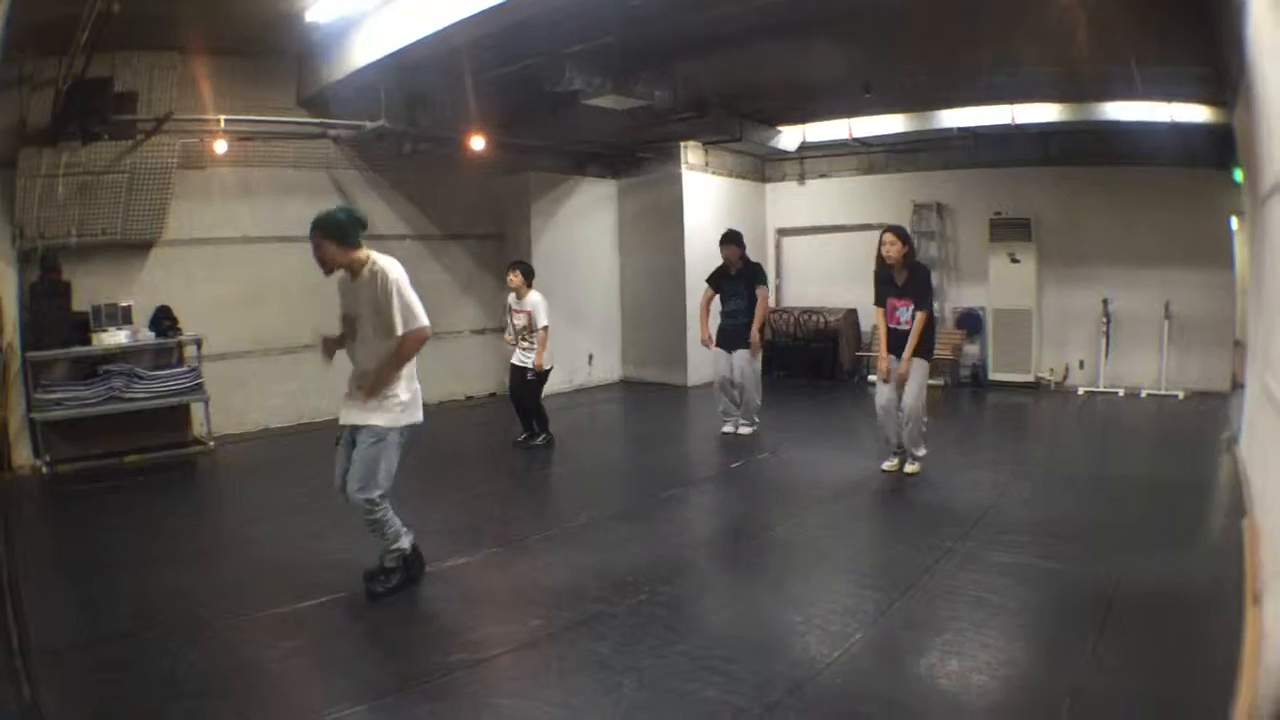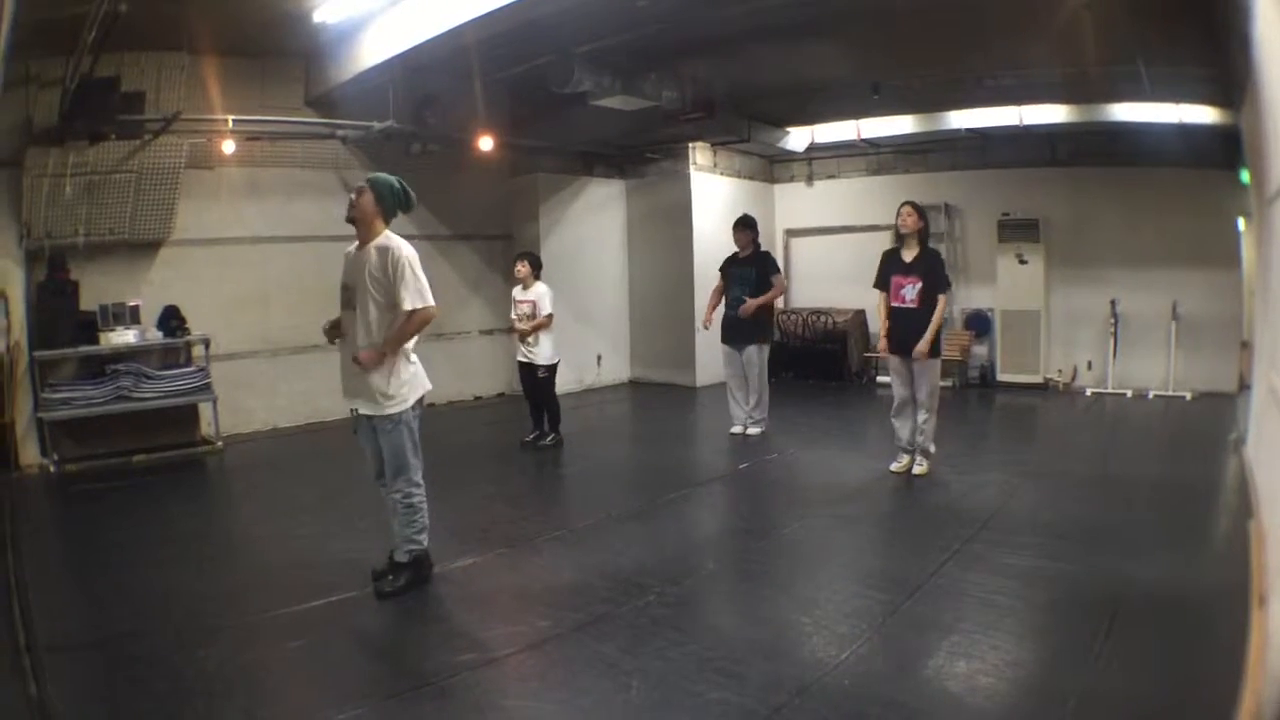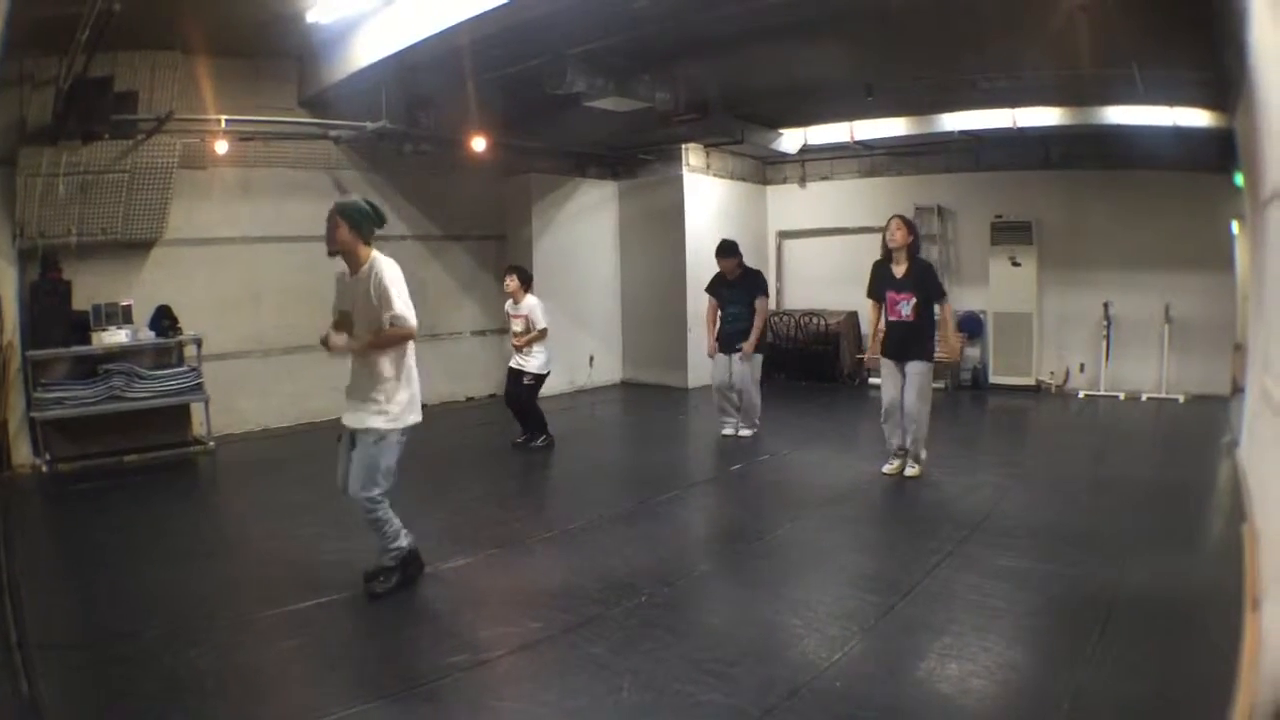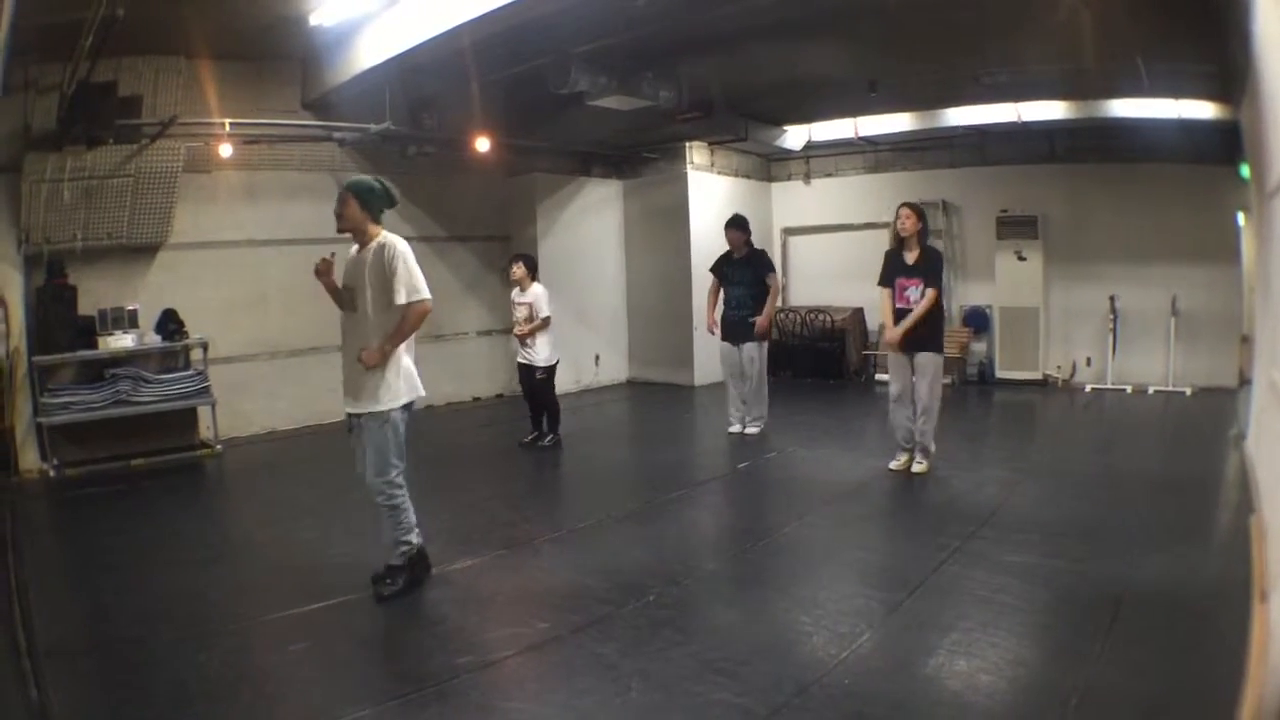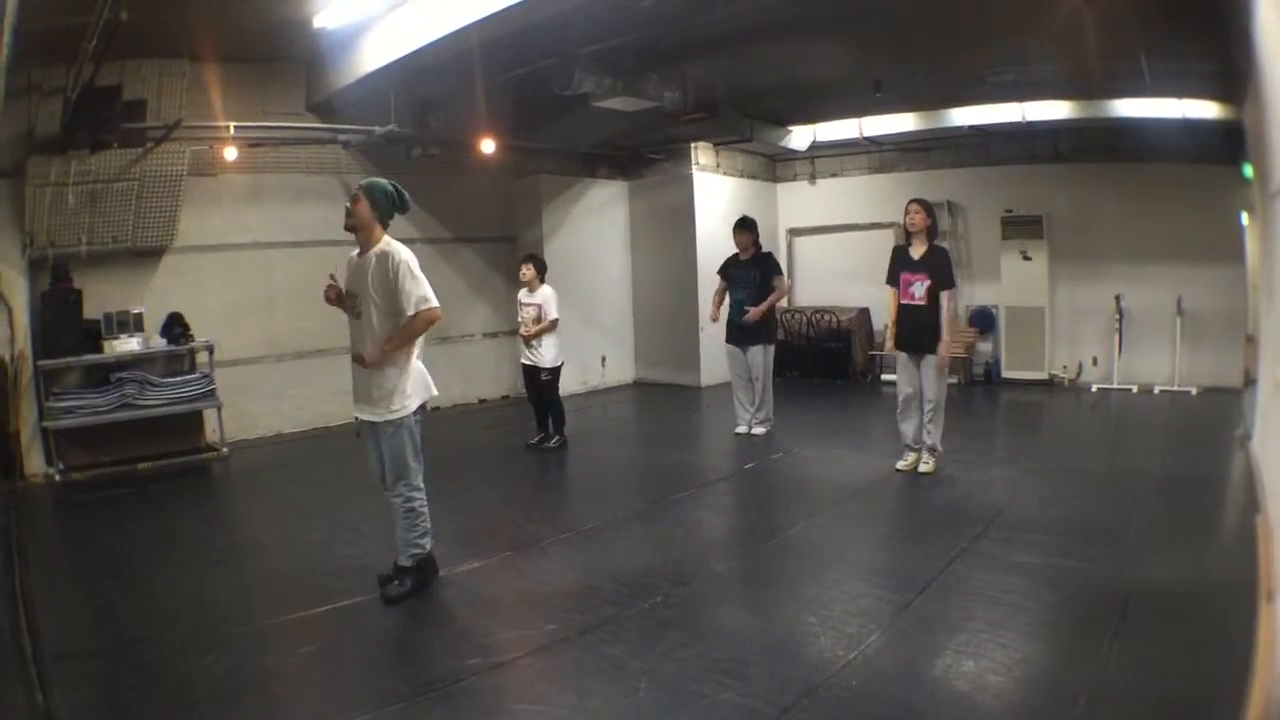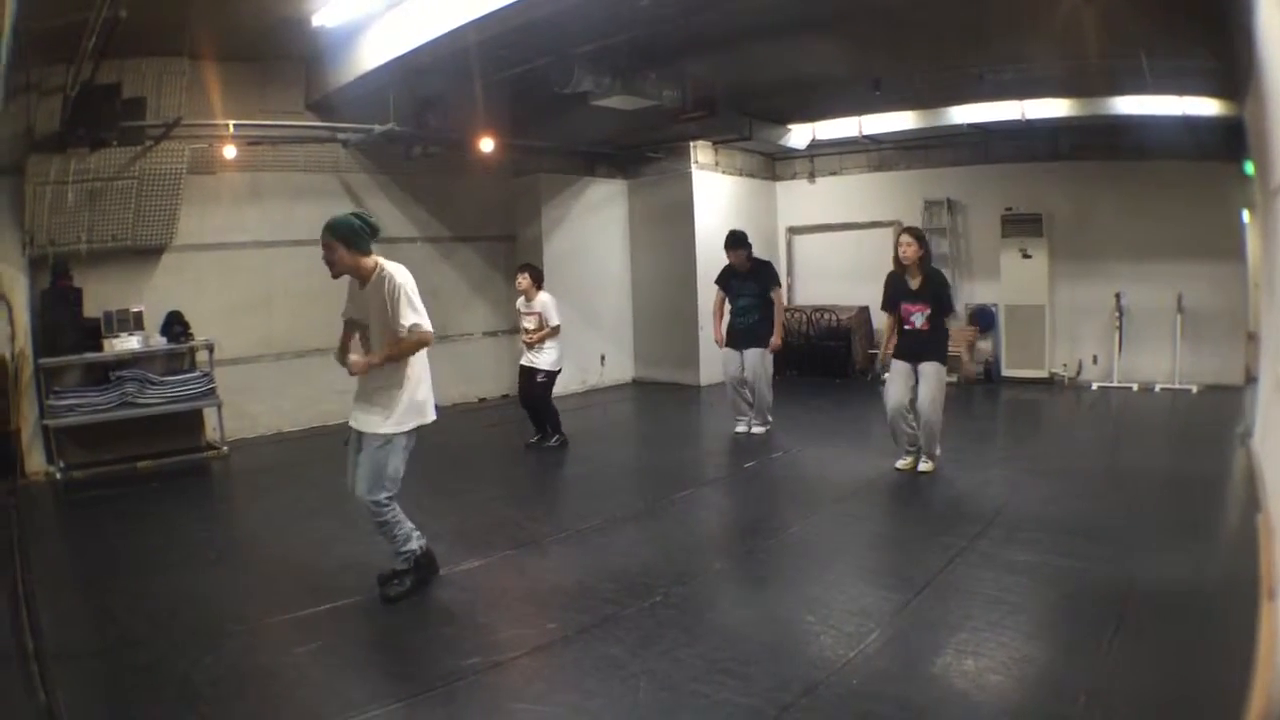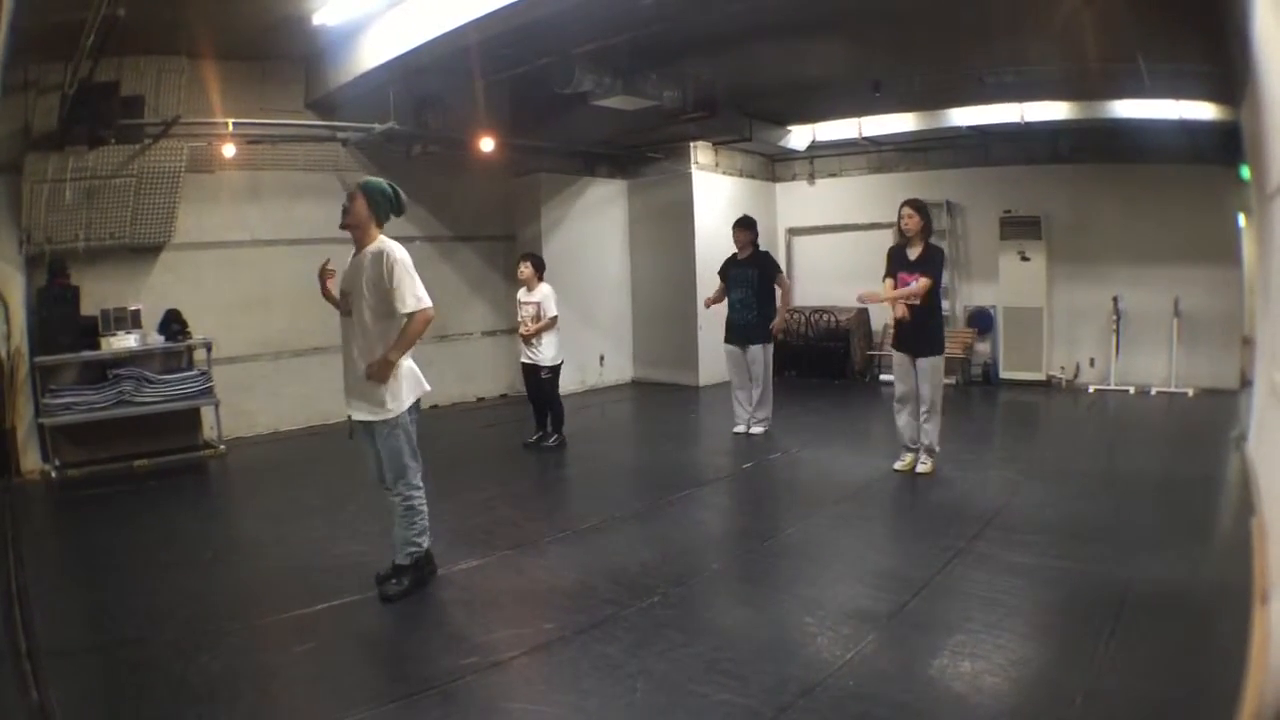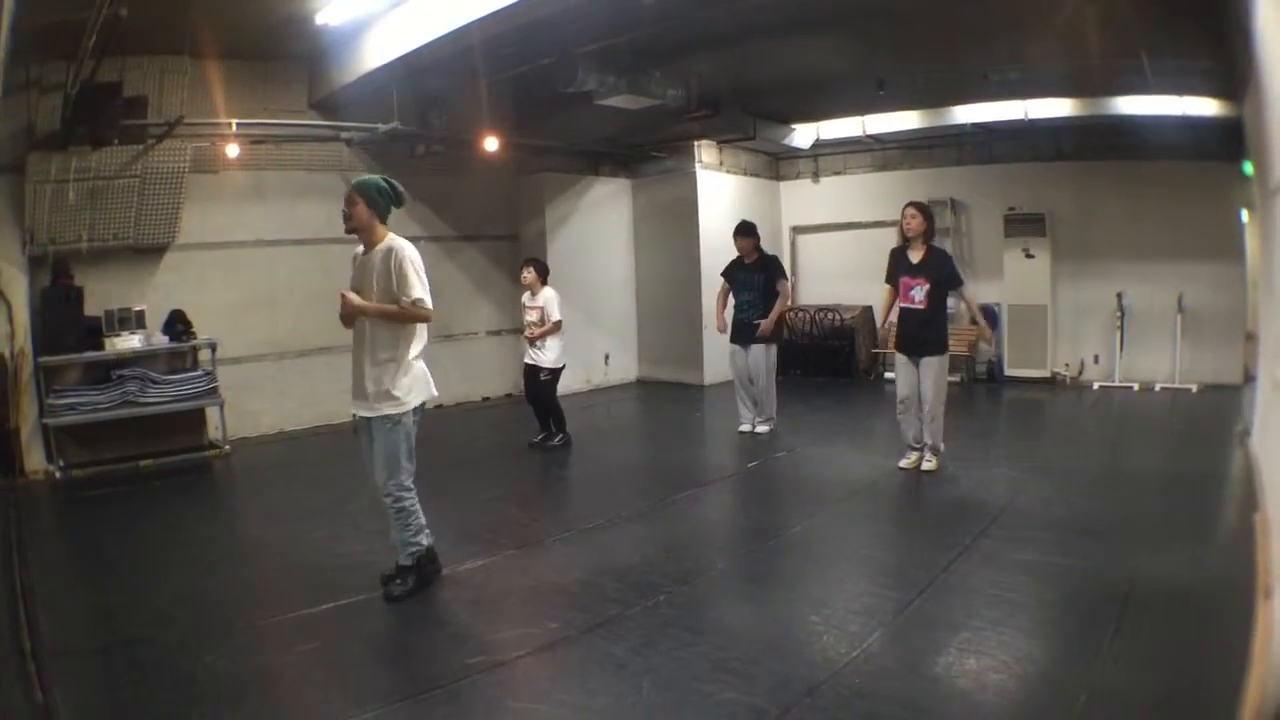
dt=0.5s
person 1, frame 1
left shoulder: (386, 273)
right shoulder: (346, 280)
left elbow: (419, 333)
left wrist: (379, 378)
right wrist: (336, 342)
left hip: (388, 404)
right hip: (359, 401)
left knee: (364, 491)
right knee: (347, 485)
left ankle: (403, 559)
right ankle: (397, 553)
person 1, frame 2
left shoulder: (396, 251)
right shoulder: (352, 253)
left elbow: (425, 311)
left wrist: (380, 352)
right wrist: (337, 327)
left hip: (394, 387)
right hip: (364, 388)
left knee: (405, 480)
right knee: (386, 479)
left ankle: (413, 559)
right ankle: (404, 554)
person 1, frame 3
left shoulder: (382, 271)
right shoulder: (344, 276)
left elbow: (405, 330)
left wrist: (351, 346)
right wrist: (334, 335)
left hip: (389, 403)
right hip: (362, 400)
left knee: (365, 490)
right knee: (352, 485)
left ankle: (402, 558)
right ankle: (396, 554)
person 1, frame 4
left shoulder: (392, 248)
right shoulder: (354, 255)
left elbow: (421, 305)
left wrist: (383, 350)
right wrist: (328, 284)
left hip: (387, 387)
right hip: (360, 387)
left knee: (385, 478)
right knee: (373, 477)
left ankle: (409, 560)
right ankle: (405, 554)
person 1, frame 5
left shoulder: (395, 256)
right shoulder: (354, 259)
left elbow: (430, 312)
left wrist: (385, 351)
right wrist: (339, 300)
left hip: (398, 390)
right hip: (370, 392)
left knee: (405, 484)
right knee: (390, 482)
left ankle: (417, 562)
right ankle: (411, 559)
person 1, frame 6
left shoulder: (394, 278)
right shoulder: (355, 284)
left elbow: (421, 335)
left wrist: (371, 361)
right wrist: (344, 347)
left hip: (398, 405)
right hip: (369, 404)
left knee: (374, 493)
right knee: (362, 488)
left ankle: (417, 559)
right ankle: (410, 557)
person 1, frame 7
left shoulder: (390, 254)
right shoulder: (354, 259)
left elbow: (423, 312)
left wrist: (390, 360)
right wrist: (328, 295)
left hip: (391, 391)
right hip: (363, 392)
left knee: (404, 480)
right knee: (389, 480)
left ankle: (414, 560)
right ankle: (411, 557)
person 1, frame 8
left shoulder: (399, 252)
right shoulder: (358, 257)
left elbow: (422, 310)
left wrist: (365, 308)
right wrist: (350, 310)
left hip: (397, 386)
right hip: (368, 387)
left knee: (394, 480)
right knee: (385, 477)
left ankle: (417, 560)
right ankle: (418, 553)
person 2, frame 1
left shoulder: (921, 273)
right shoulder: (881, 274)
left elbow: (921, 318)
right elbow: (881, 316)
left wrist: (906, 360)
right wrist: (883, 356)
left hip: (918, 348)
right hip: (891, 347)
left knee: (911, 404)
right knee: (884, 403)
left ankle: (914, 454)
right ankle: (897, 451)
person 2, frame 2
left shoulder: (932, 257)
right shoulder: (889, 257)
left elbow: (941, 301)
right elbow: (883, 298)
left wrist: (927, 339)
right wrist: (882, 335)
left hip: (924, 341)
right hip: (897, 341)
left knee: (925, 400)
right knee: (901, 399)
left ankle: (924, 454)
right ankle: (905, 452)
person 2, frame 3
left shoulder: (923, 268)
right shoulder: (879, 268)
left elbow: (943, 304)
left wrist: (951, 338)
right wrist: (873, 341)
left hip: (919, 348)
right hip: (892, 348)
left knee: (914, 407)
right knee: (890, 405)
left ankle: (915, 457)
right ankle: (897, 454)
person 2, frame 4
left shoulder: (932, 256)
right shoulder: (891, 256)
left elbow: (930, 298)
right elbow: (887, 296)
left wrist: (902, 327)
right wrist: (889, 330)
left hip: (928, 338)
right hip: (900, 340)
left knee: (925, 398)
right knee: (898, 395)
left ankle: (923, 452)
right ankle: (905, 449)
person 2, frame 5
left shoulder: (939, 255)
right shoulder: (898, 253)
left elbow: (946, 298)
right elbow: (894, 295)
left wrist: (945, 340)
right wrist: (890, 332)
left hip: (930, 337)
right hip: (905, 338)
left knee: (932, 397)
right knee: (906, 396)
left ankle: (930, 451)
right ankle: (912, 449)
person 2, frame 6
left shoulder: (936, 279)
right shoulder: (893, 280)
left elbow: (949, 320)
right elbow: (891, 320)
right wrist: (883, 354)
left hip: (931, 354)
right hip: (902, 354)
left knee: (927, 407)
right knee: (895, 405)
left ankle: (928, 454)
right ankle: (910, 450)
person 2, frame 7
left shoulder: (935, 254)
right shoulder: (895, 252)
left elbow: (921, 287)
right elbow: (890, 285)
left wrist: (882, 297)
right wrist: (896, 304)
left hip: (929, 336)
right hip: (902, 336)
left knee: (929, 398)
right knee: (903, 396)
left ankle: (927, 452)
right ankle: (910, 449)
person 2, frame 8
left shoulder: (939, 257)
right shoulder: (896, 256)
left elbow: (962, 292)
left wrist: (981, 323)
right wrist: (882, 325)
left hip: (933, 342)
right hip: (904, 341)
left knee: (931, 400)
right knee: (905, 398)
left ankle: (932, 450)
right ankle: (914, 448)
person 3, frame 1
left shoulder: (755, 270)
right shoulder: (720, 273)
left elbow: (763, 298)
right elbow: (706, 300)
left wrist: (755, 330)
right wrist: (704, 329)
left hip: (747, 336)
right hip: (725, 335)
left knee: (745, 380)
right knee: (722, 379)
left ankle: (748, 420)
right ankle: (730, 419)
person 3, frame 2
left shoulder: (764, 259)
right shoulder: (730, 262)
left elbow: (780, 287)
right elbow: (719, 289)
left wrist: (756, 302)
right wrist: (709, 311)
left hip: (756, 328)
right hip: (731, 327)
left knee: (756, 377)
right knee: (734, 377)
left ankle: (757, 421)
right ankle: (739, 420)
person 3, frame 3
left shoulder: (755, 278)
right shoulder: (717, 280)
left elbow: (761, 311)
right elbow: (712, 309)
left wrist: (752, 342)
right wrist: (711, 339)
left hip: (748, 342)
right hip: (725, 340)
left knee: (745, 384)
right knee: (719, 383)
left ankle: (748, 423)
right ankle: (730, 422)
person 3, frame 4
left shoulder: (759, 258)
right shoulder: (723, 261)
left elbow: (775, 288)
right elbow: (713, 289)
left wrist: (766, 316)
right wrist: (710, 314)
left hip: (752, 328)
right hip: (729, 327)
left knee: (754, 376)
right knee: (732, 376)
left ankle: (755, 420)
right ankle: (736, 419)
person 3, frame 5
left shoulder: (766, 260)
right shoulder: (730, 263)
left elbow: (781, 289)
right elbow: (721, 289)
left wrist: (761, 309)
right wrist: (715, 307)
left hip: (760, 330)
right hip: (735, 329)
left knee: (760, 377)
right knee: (739, 378)
left ankle: (762, 421)
right ankle: (744, 420)
person 3, frame 6
left shoulder: (764, 269)
right shoulder: (727, 272)
left elbow: (777, 302)
right elbow: (719, 302)
left wrist: (777, 334)
right wrist: (717, 329)
left hip: (760, 336)
right hip: (735, 335)
left knee: (757, 379)
right knee: (732, 378)
left ankle: (761, 420)
right ankle: (743, 419)
person 3, frame 7
left shoulder: (764, 260)
right shoulder: (729, 263)
left elbow: (784, 287)
right elbow: (723, 290)
left wrist: (780, 315)
right wrist: (713, 299)
left hip: (759, 330)
right hip: (734, 330)
left knee: (760, 378)
right knee: (738, 378)
left ankle: (760, 421)
right ankle: (742, 420)
person 3, frame 8
left shoulder: (770, 263)
right shoulder: (734, 266)
left elbow: (784, 293)
right elbow: (723, 292)
left wrist: (771, 320)
right wrist: (719, 316)
left hip: (764, 329)
right hip: (739, 330)
left knee: (761, 376)
right knee: (740, 376)
left ankle: (765, 419)
right ankle: (747, 418)
person 4, frame 1
left shoulder: (536, 299)
right shoulder: (511, 299)
left elbow: (543, 329)
left wrist: (539, 355)
right wrist: (508, 334)
left hip: (536, 360)
right hip: (519, 358)
left knee: (531, 398)
right knee: (515, 396)
left ankle: (545, 433)
right ankle: (529, 430)
person 4, frame 2
left shoulder: (542, 290)
right shoulder: (516, 292)
left elbow: (547, 319)
left wrist: (528, 327)
right wrist: (517, 327)
left hip: (543, 354)
right hip: (524, 354)
left knee: (546, 394)
right knee: (531, 394)
left ankle: (554, 433)
right ankle: (538, 430)
person 4, frame 3
left shoulder: (533, 303)
right shoulder: (508, 305)
left elbow: (542, 331)
left wrist: (523, 341)
right wrist: (513, 340)
left hip: (535, 362)
right hip: (518, 361)
left knee: (527, 401)
right knee: (511, 399)
left ankle: (544, 435)
right ankle: (528, 432)
person 4, frame 4
left shoulder: (538, 291)
right shoulder: (515, 293)
left elbow: (546, 320)
left wrist: (526, 330)
right wrist: (516, 329)
left hip: (542, 355)
right hip: (524, 355)
left knee: (546, 395)
right knee: (530, 395)
left ankle: (553, 433)
right ankle: (537, 431)
person 4, frame 5
left shoulder: (547, 293)
right shoulder: (521, 294)
left elbow: (553, 322)
left wrist: (534, 331)
right wrist: (522, 330)
left hip: (547, 356)
right hip: (528, 356)
left knee: (550, 396)
right knee: (534, 397)
left ankle: (559, 435)
right ankle: (543, 432)
person 4, frame 6
left shoulder: (546, 300)
right shoulder: (520, 302)
left elbow: (555, 328)
left wrist: (537, 337)
right wrist: (524, 336)
left hip: (547, 359)
right hip: (528, 358)
left knee: (541, 398)
right knee: (525, 398)
left ankle: (558, 434)
right ankle: (541, 432)
person 4, frame 7
left shoulder: (546, 291)
right shoulder: (521, 293)
left elbow: (552, 319)
left wrist: (533, 329)
right wrist: (522, 329)
left hip: (547, 354)
right hip: (528, 354)
left knee: (550, 395)
right knee: (534, 395)
left ankle: (557, 434)
right ankle: (541, 431)
person 4, frame 8
left shoulder: (549, 295)
right shoulder: (525, 297)
left elbow: (557, 324)
left wrist: (538, 333)
right wrist: (527, 332)
left hip: (549, 355)
right hip: (532, 355)
left knee: (546, 395)
right knee: (532, 395)
left ankle: (562, 433)
right ankle: (546, 431)
